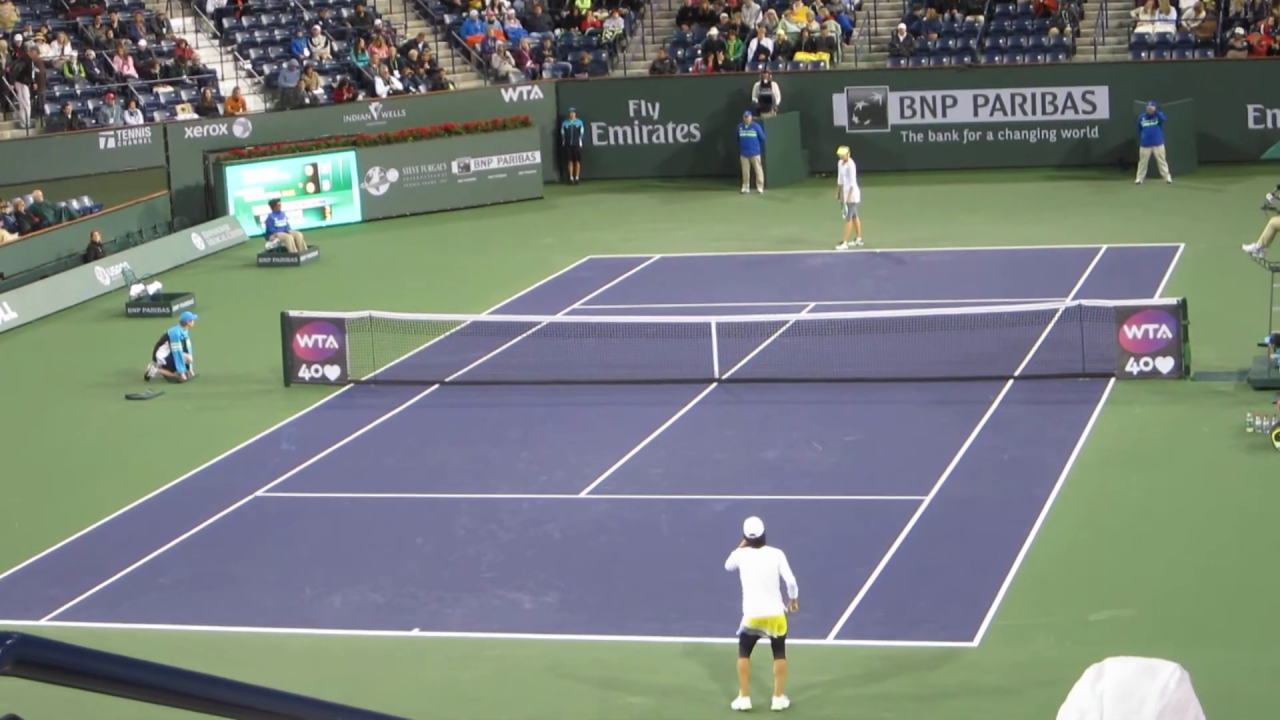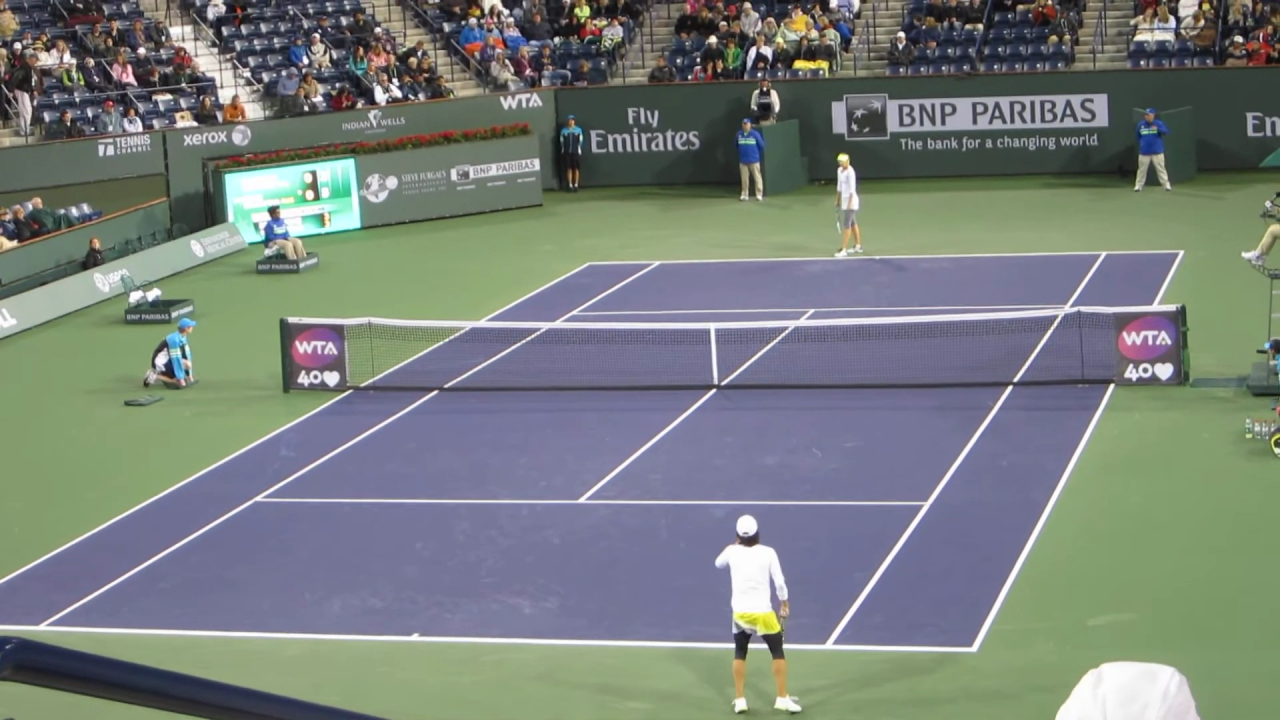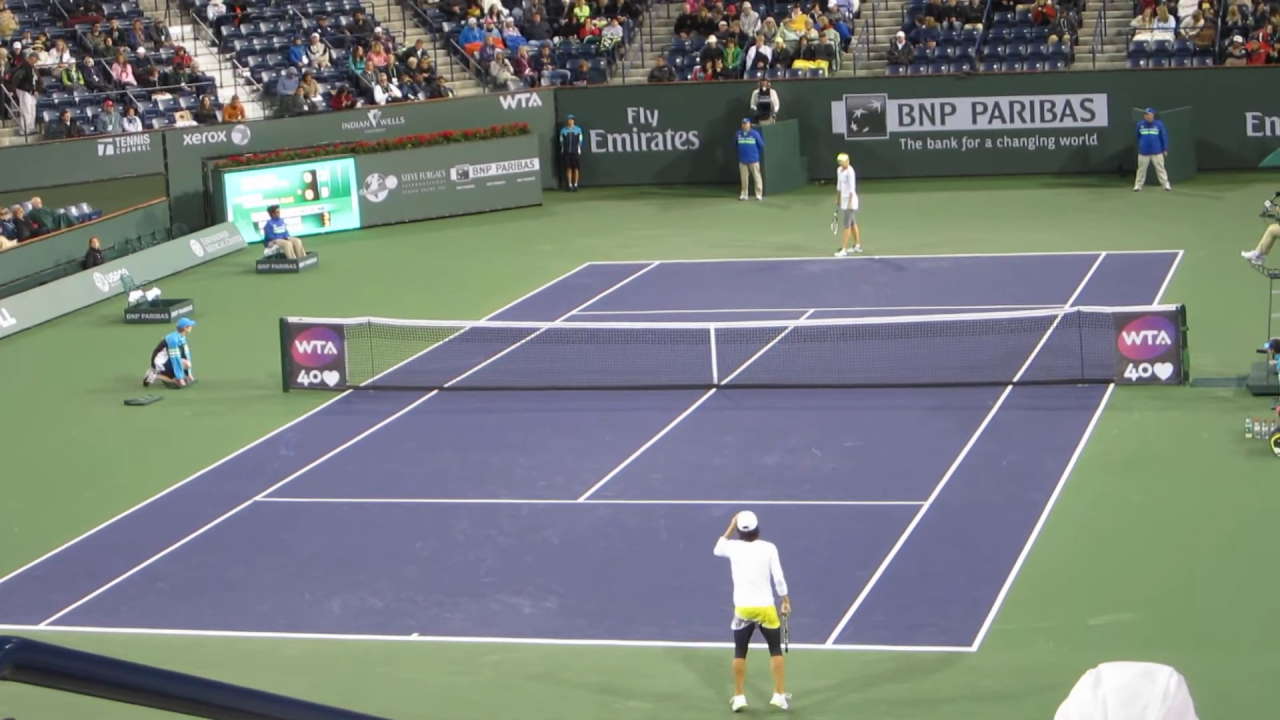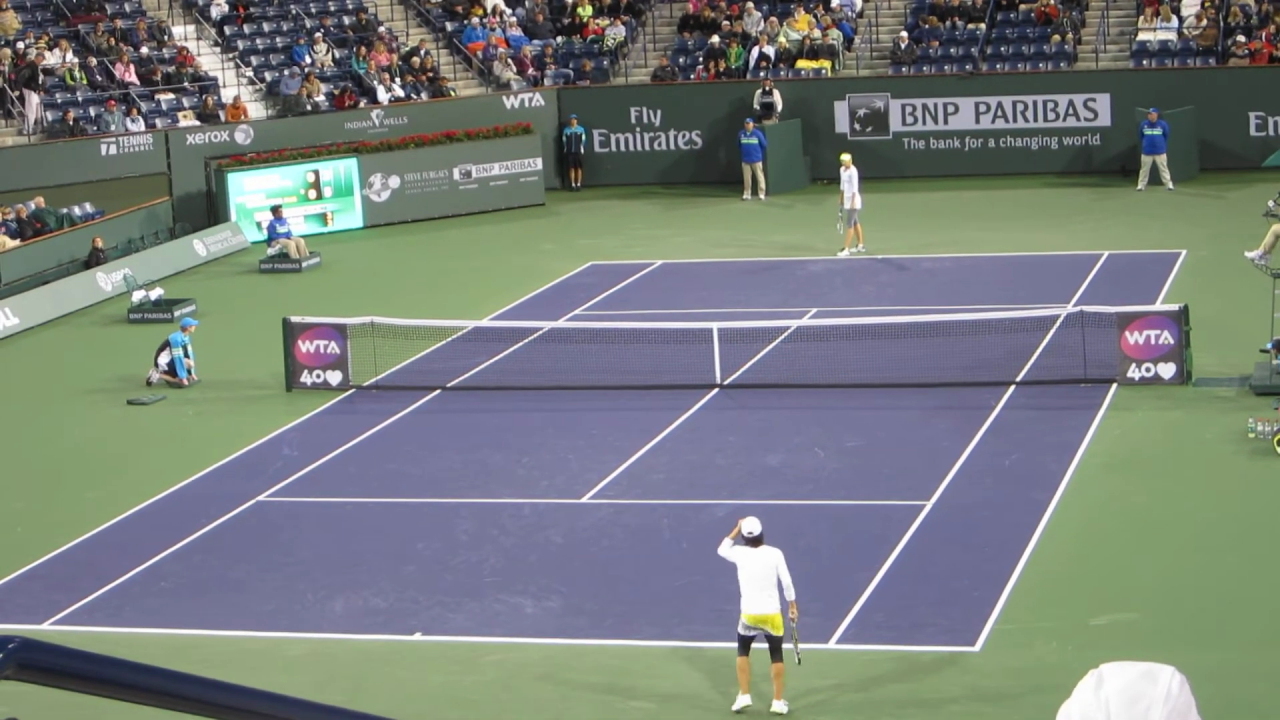
dt=0.3s
person 1, frame 1
left shoulder: (740, 555)
right shoulder: (776, 554)
left elbow: (728, 567)
right elbow: (791, 581)
left wrist: (742, 545)
right wrist: (793, 600)
left hip: (751, 616)
right hip: (775, 615)
left knee: (743, 653)
right knee: (779, 653)
left ankle: (743, 697)
right ankle: (778, 697)
person 1, frame 2
left shoulder: (733, 552)
right shoulder: (768, 553)
left elbow: (718, 563)
right elbow: (779, 582)
left wrist: (735, 543)
right wrist: (784, 604)
left hip: (740, 613)
right hip: (763, 613)
left knee: (739, 654)
right knee: (777, 653)
left ankle: (740, 699)
right ankle: (783, 698)
person 1, frame 3
left shoulder: (733, 547)
right shoulder: (769, 548)
left elbow: (716, 550)
right elbow: (778, 577)
left wrist: (731, 527)
right wrist: (785, 601)
left hip: (743, 609)
right hip: (766, 608)
left knee: (740, 652)
right knee: (776, 649)
left ankle: (739, 696)
right ankle: (779, 695)
person 1, frame 4
left shoulder: (739, 553)
right shoulder: (775, 553)
left elbow: (721, 549)
right elbow: (787, 582)
left wrist: (736, 530)
right wrist: (792, 606)
left hip: (749, 614)
right hip: (772, 613)
left knee: (743, 652)
right knee: (776, 656)
left ankle: (743, 695)
right ankle: (778, 702)
